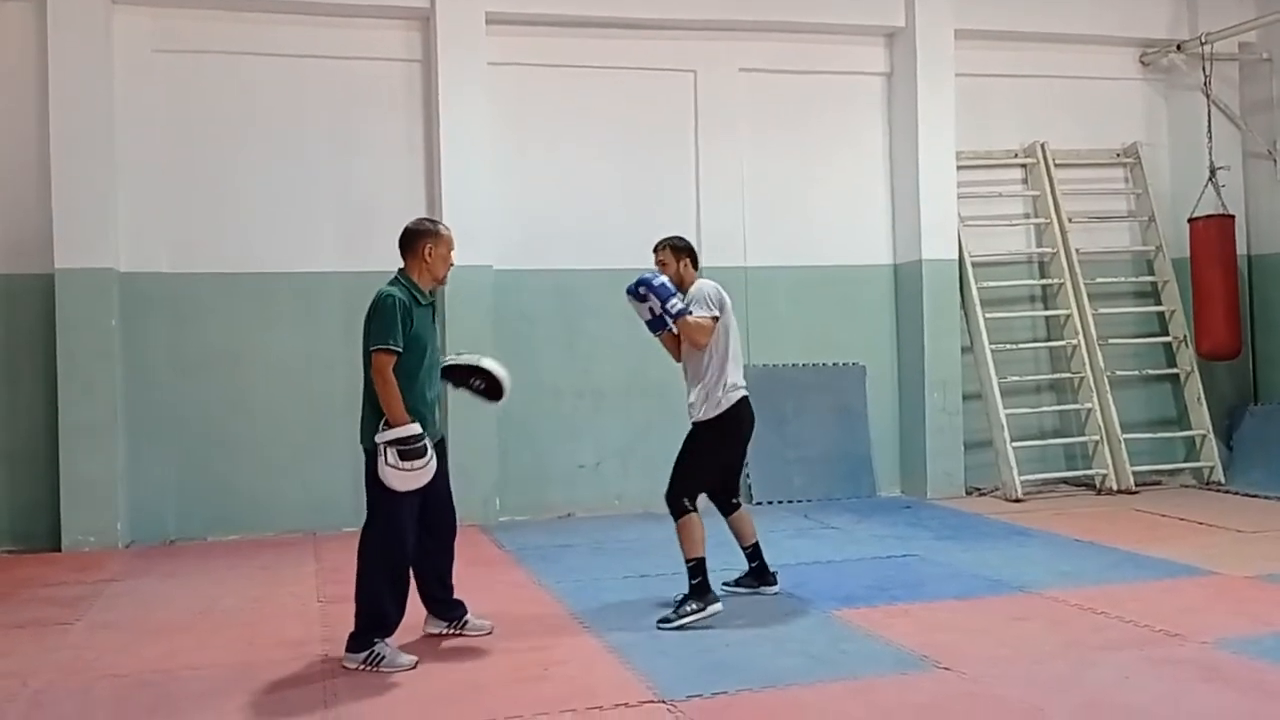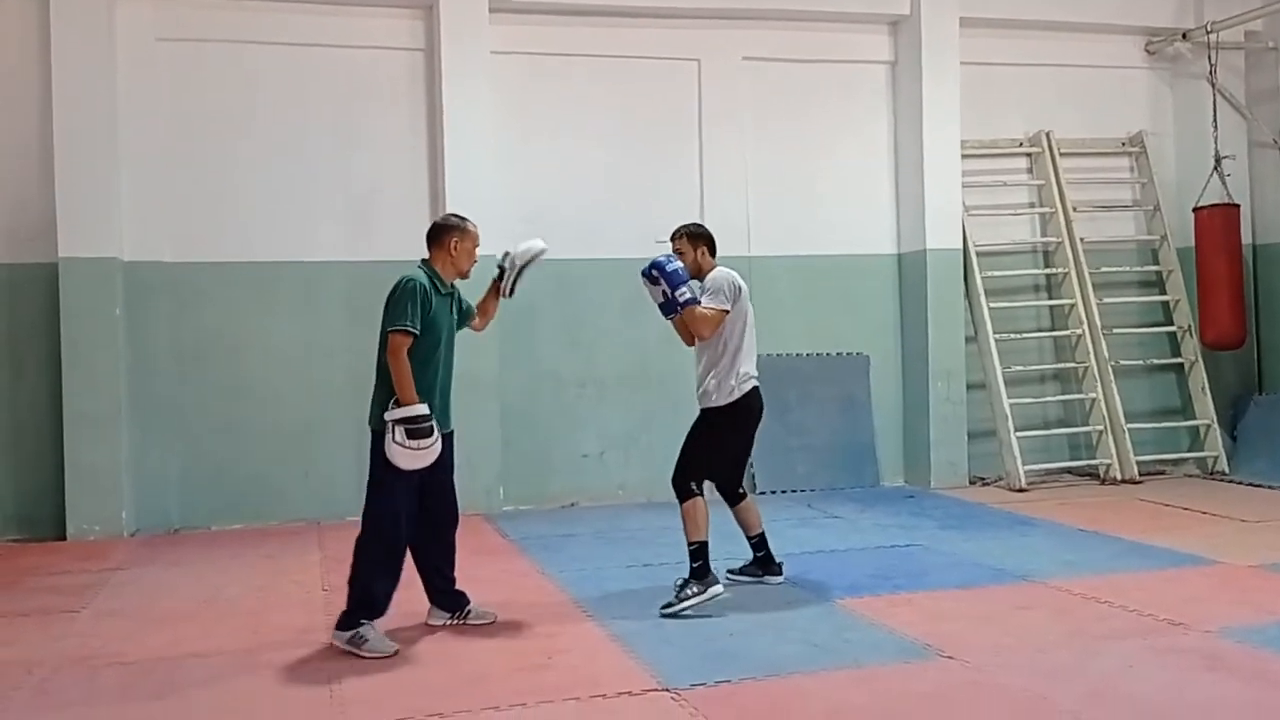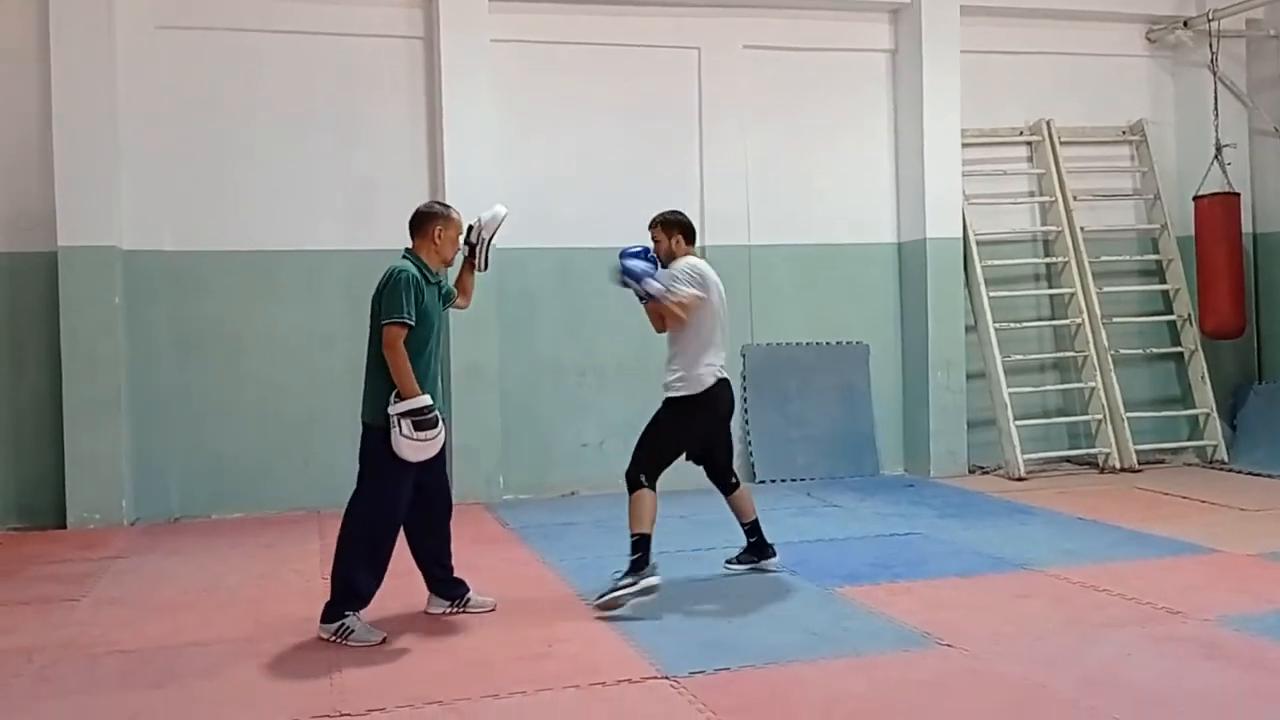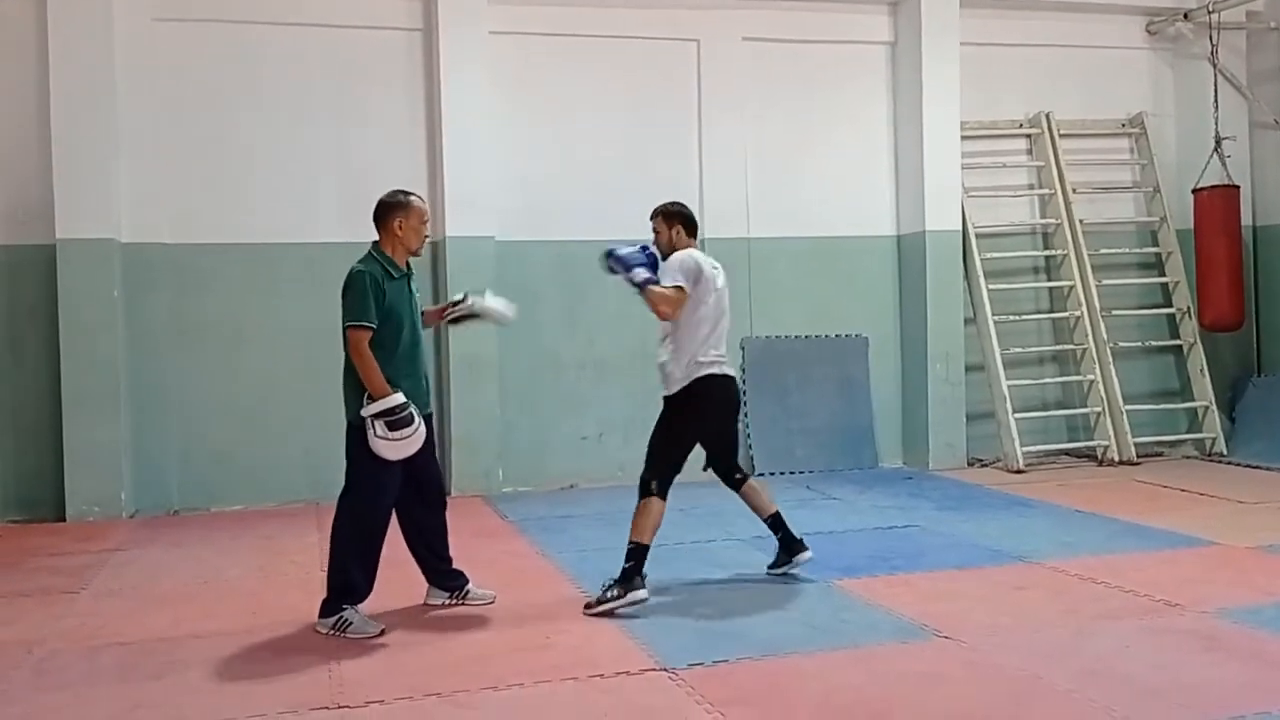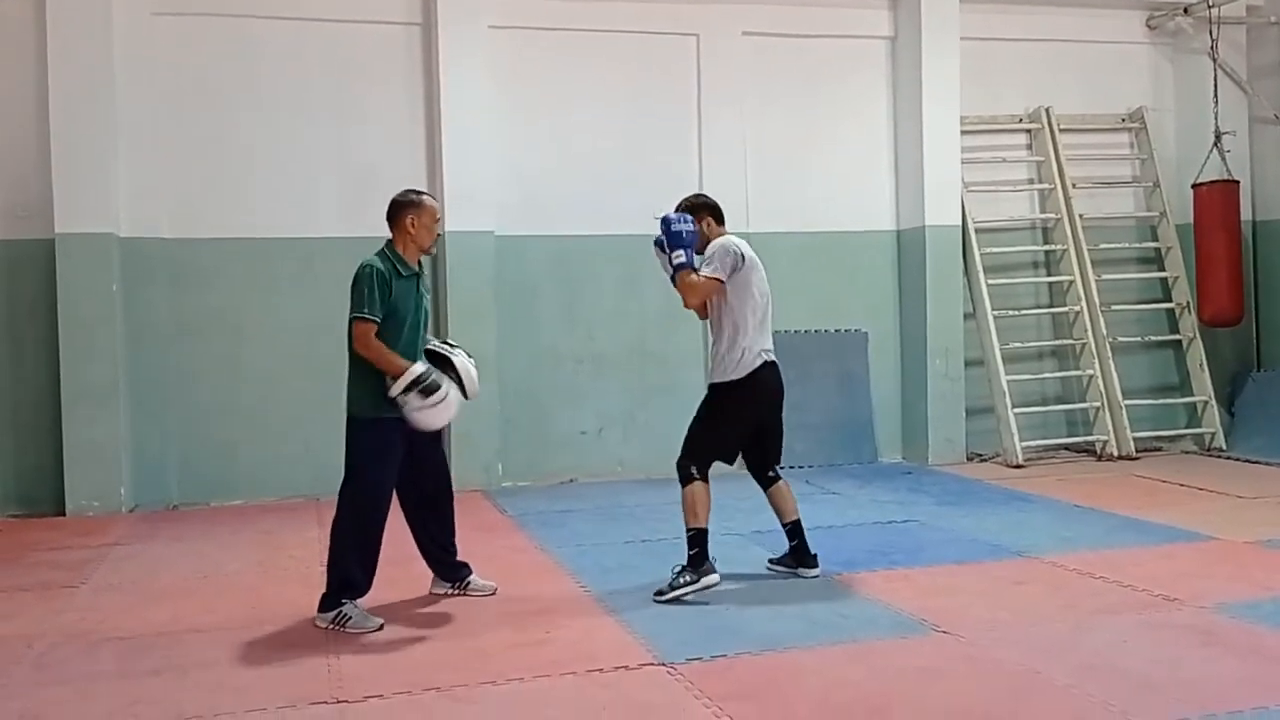
dt=0.4s
person 1, frame 1
left shoulder: (424, 301)
right shoulder: (392, 301)
right elbow: (381, 371)
right wrist: (404, 432)
left hip: (427, 439)
left knee: (438, 526)
right knee: (389, 539)
left ankle: (444, 612)
right ankle: (366, 643)
person 1, frame 2
left shoulder: (448, 293)
right shoulder: (414, 286)
left elbow: (480, 320)
right elbow: (396, 352)
left wrist: (501, 283)
right wrist: (413, 413)
left hip: (436, 427)
left knee: (439, 517)
right knee: (388, 522)
left ankle: (446, 602)
right ankle: (355, 621)
person 1, frame 3
left shoulder: (431, 280)
right shoulder: (403, 277)
left elbow: (461, 298)
right elbow: (391, 344)
left wrist: (476, 257)
right wrist: (416, 403)
right hip: (394, 420)
left knee: (433, 506)
right knee: (376, 513)
left ankle: (445, 591)
right ankle: (340, 613)
person 1, frame 4
left shoulder: (404, 274)
right shoulder: (365, 276)
right elbow: (358, 346)
left wrist: (450, 312)
right wrist: (388, 403)
left hip: (414, 410)
left knee: (427, 499)
right knee: (365, 509)
left ankle: (445, 583)
right ankle: (338, 608)
person 1, frame 5
left shoulder: (417, 273)
right shoulder: (373, 272)
right elbow: (362, 340)
right wrist: (410, 373)
right hip: (376, 411)
left knee: (433, 491)
right knee: (364, 502)
left ankle: (449, 572)
right ankle: (337, 602)
person 2, frame 1
left shoulder: (704, 290)
right shoulder: (694, 296)
left elbow: (700, 337)
right elbow: (682, 352)
left wrist: (670, 302)
right wrist: (654, 316)
left hip: (720, 413)
right hip: (730, 412)
left knee: (680, 496)
right knee: (725, 497)
left ankle: (700, 593)
right ankle: (760, 573)
person 2, frame 2
left shoulder: (721, 279)
right shoulder: (712, 285)
left elbow: (705, 329)
right elbow: (691, 338)
left wrist: (681, 288)
right wrist: (666, 299)
left hip: (730, 402)
right hip: (737, 401)
left knee: (686, 479)
right knee: (730, 484)
left ankle: (701, 575)
right ankle: (765, 562)
person 2, frame 3
left shoulder: (688, 269)
right shoulder: (687, 274)
left elbow: (682, 312)
right elbow: (662, 325)
left wrist: (647, 280)
right wrist: (642, 288)
left hip: (693, 397)
right hip: (715, 392)
left knee: (640, 473)
right knee: (721, 472)
left ankle: (639, 568)
right ankle: (759, 548)
person 2, frame 4
left shoulder: (684, 260)
right shoulder: (710, 266)
left elbow: (665, 308)
left wrist: (638, 271)
right wrist: (644, 275)
left hip: (693, 390)
right hip: (722, 386)
left knee: (653, 484)
right knee: (731, 470)
left ankle: (630, 579)
right ankle: (790, 544)
person 2, frame 5
left shoulder: (725, 247)
right shoulder: (736, 251)
left elbow: (693, 296)
right elbow: (704, 308)
left wrist: (679, 253)
right wrist: (677, 257)
left hip: (738, 380)
right hip: (764, 376)
left knee: (691, 464)
right knee: (765, 468)
left ankle: (698, 564)
right ankle: (801, 553)
